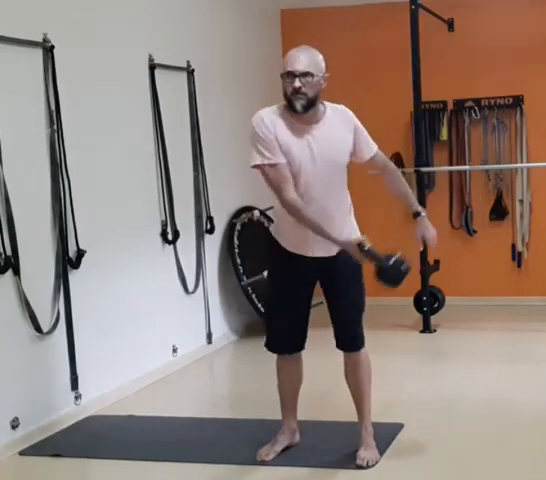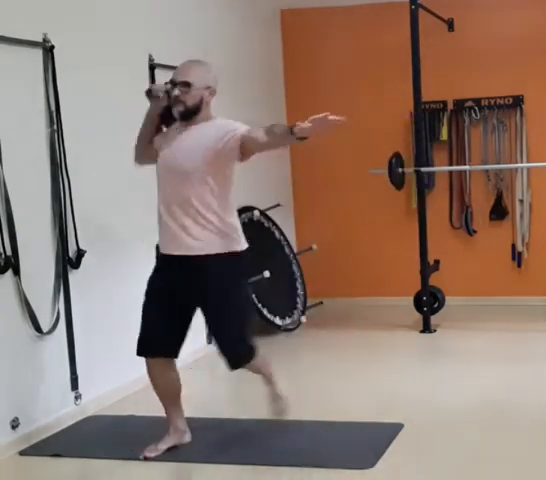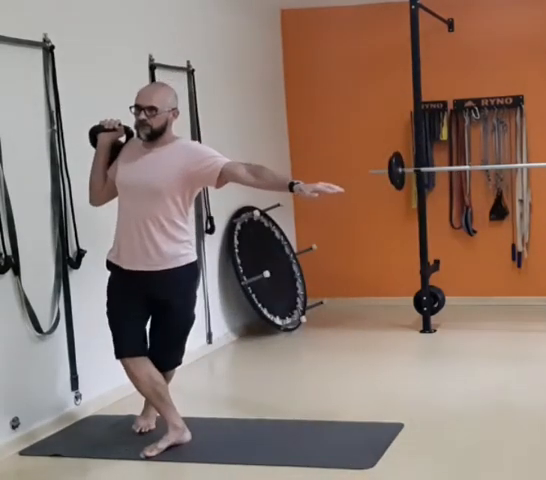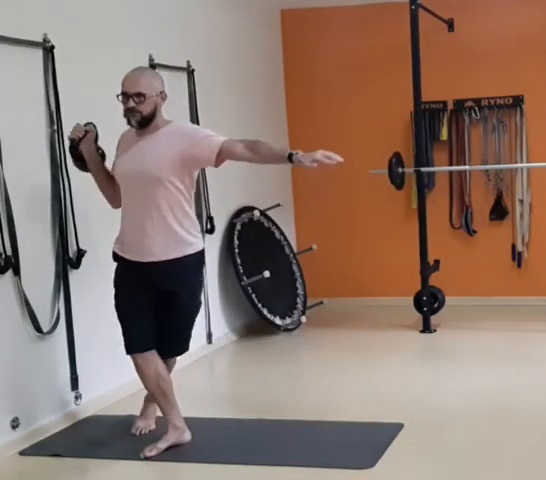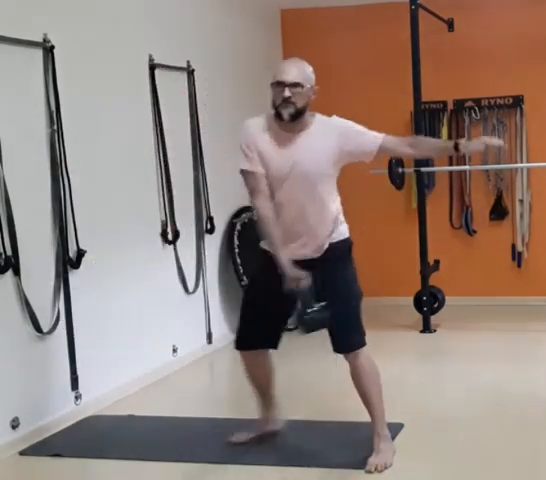
dt=1s
person 1, frame 1
left shoulder: (343, 118)
right shoulder: (266, 123)
left elbow: (384, 167)
right elbow: (288, 197)
left wrist: (418, 214)
right wrist: (339, 236)
left hip: (342, 250)
right hip: (290, 251)
left knee: (353, 343)
right knee: (286, 345)
left ankle: (366, 433)
right ankle: (288, 429)
person 1, frame 2
left shoulder: (223, 132)
right shoulder: (172, 132)
left elbow: (260, 137)
right elbow: (143, 156)
left wrist: (298, 131)
right wrist: (154, 111)
left hip: (219, 258)
right hip: (173, 259)
left knee: (237, 351)
right knee: (154, 351)
left ankle: (270, 381)
right ankle: (176, 428)
person 1, frame 3
left shoulder: (190, 154)
right shoulder: (129, 151)
left elbow: (245, 172)
right elbow: (97, 197)
left wrist: (296, 186)
right wrist: (103, 146)
left hip: (174, 271)
right hip: (126, 271)
left knee: (165, 356)
right knee: (131, 354)
left ankle: (153, 406)
right ankle: (175, 426)
person 1, frame 4
left shoulder: (185, 137)
right shoulder: (125, 141)
left elbow: (242, 148)
left wrist: (295, 157)
right wrist: (89, 152)
left hip: (179, 261)
right hip: (131, 262)
left knee: (169, 348)
right knee: (142, 350)
left ankle: (151, 404)
right ankle: (176, 427)
person 1, frame 5
left shoulder: (337, 130)
right shoulder: (253, 132)
left elbow: (401, 145)
right elbow: (261, 200)
left wrist: (459, 145)
right wrist: (283, 260)
left hip: (330, 250)
right hip: (276, 253)
left knee: (352, 348)
right knee: (250, 342)
left ankle: (381, 435)
right ankle: (268, 417)
